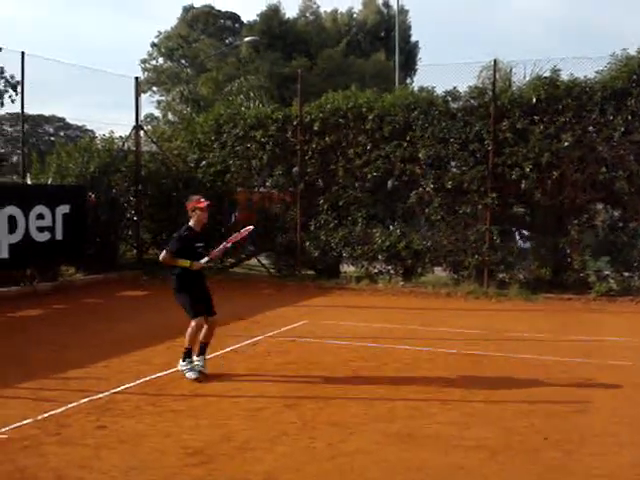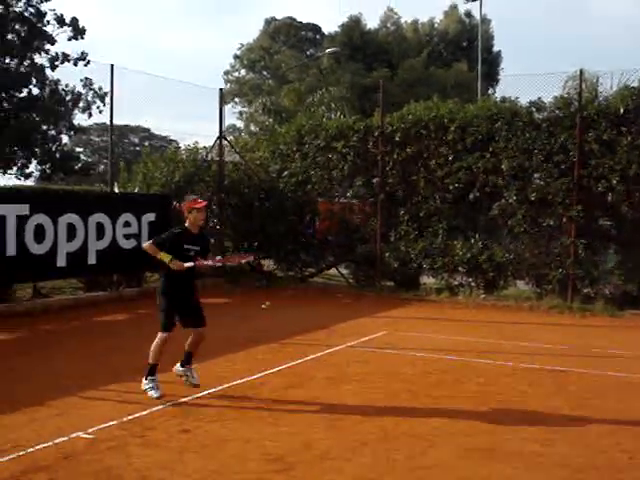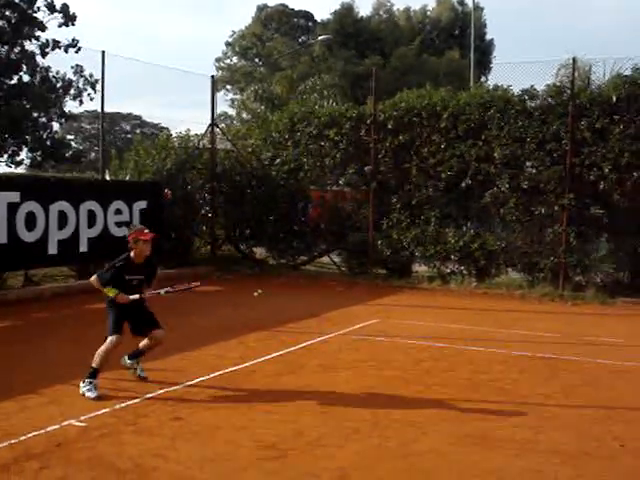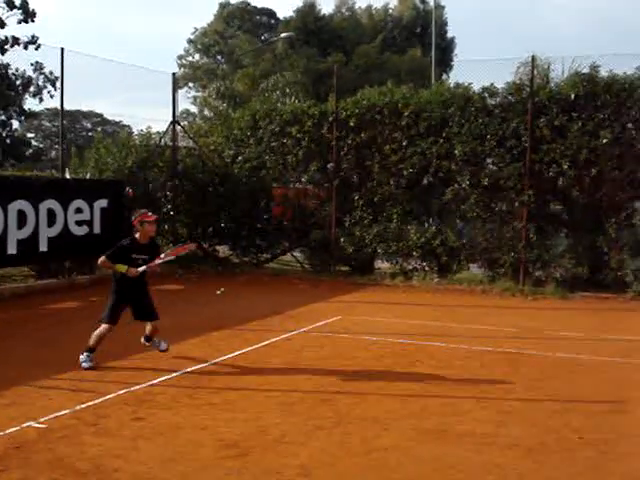
dt=0.5s
person 1, frame 1
left shoulder: (203, 233)
right shoulder: (183, 235)
right elbow: (164, 258)
right wrist: (189, 264)
left hip: (199, 282)
right hip: (184, 285)
left knee: (211, 321)
right knee: (198, 321)
left ankle: (199, 358)
right ankle: (186, 361)
person 1, frame 2
left shoulder: (203, 238)
right shoulder: (176, 235)
left elbow: (204, 259)
right elbow: (147, 245)
right wrist: (169, 259)
left hip: (189, 290)
right hip: (170, 290)
left knee: (199, 330)
right knee: (164, 334)
left ankle: (184, 366)
right ankle: (149, 378)
person 1, frame 3
left shoulder: (150, 265)
right shoulder: (119, 265)
right elbow: (94, 280)
left wrist: (144, 292)
right wrist: (115, 294)
left hip: (137, 303)
right hip: (118, 305)
left knee: (158, 335)
right knee: (114, 340)
left ankle: (132, 359)
right ankle: (89, 381)
person 1, frame 4
left shoulder: (153, 245)
right shoulder: (126, 246)
right elbow: (101, 262)
right wrist: (123, 269)
left hip: (140, 289)
right hip: (122, 289)
left knee: (154, 323)
right knee: (107, 326)
left ankle: (149, 339)
right ankle: (87, 354)
